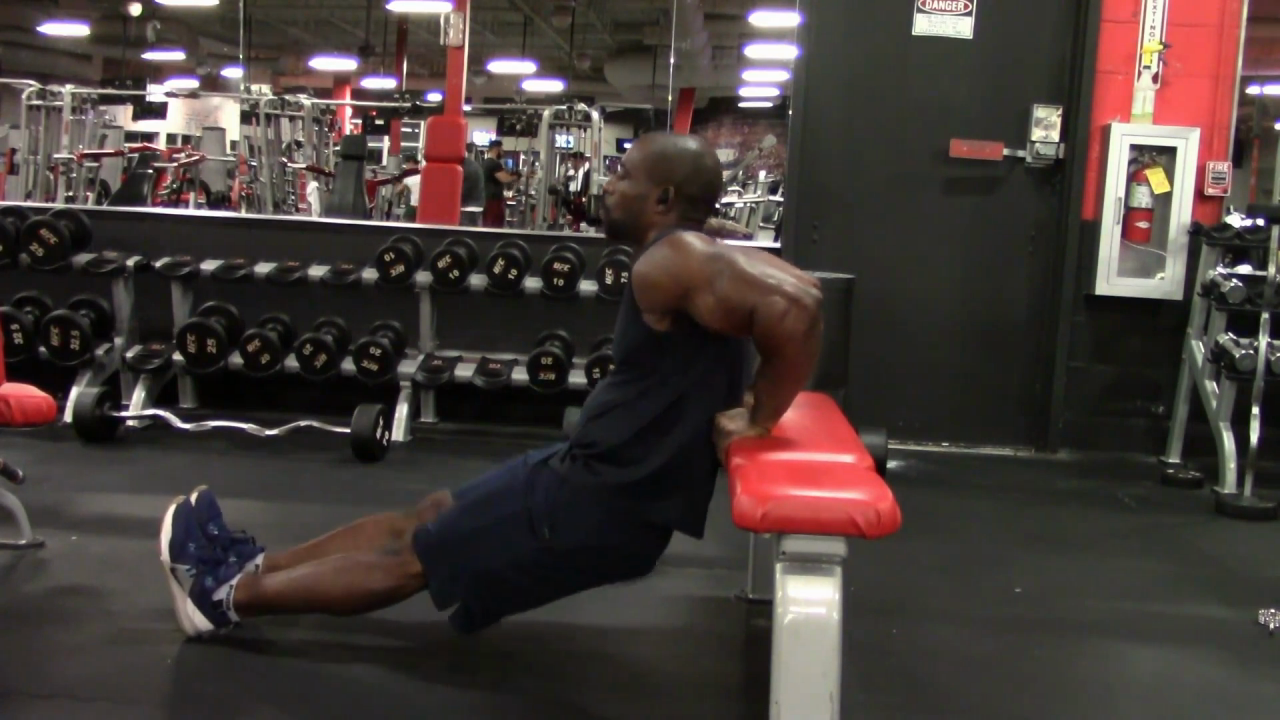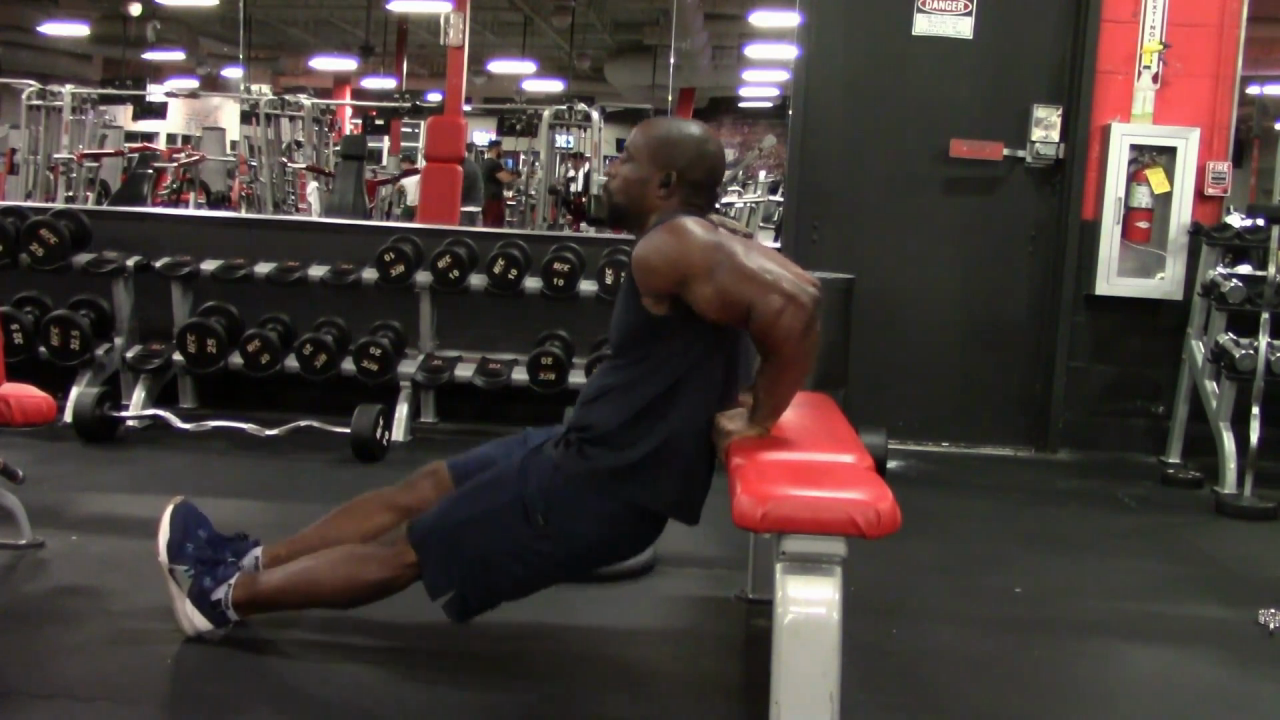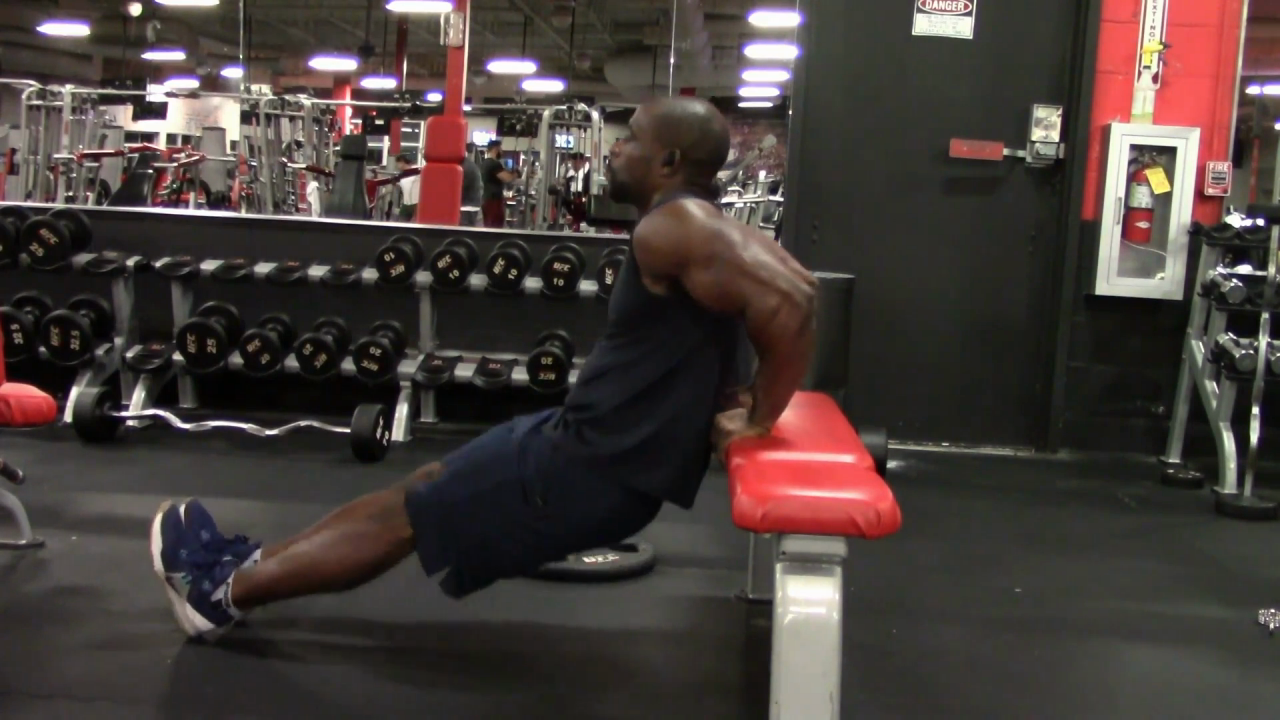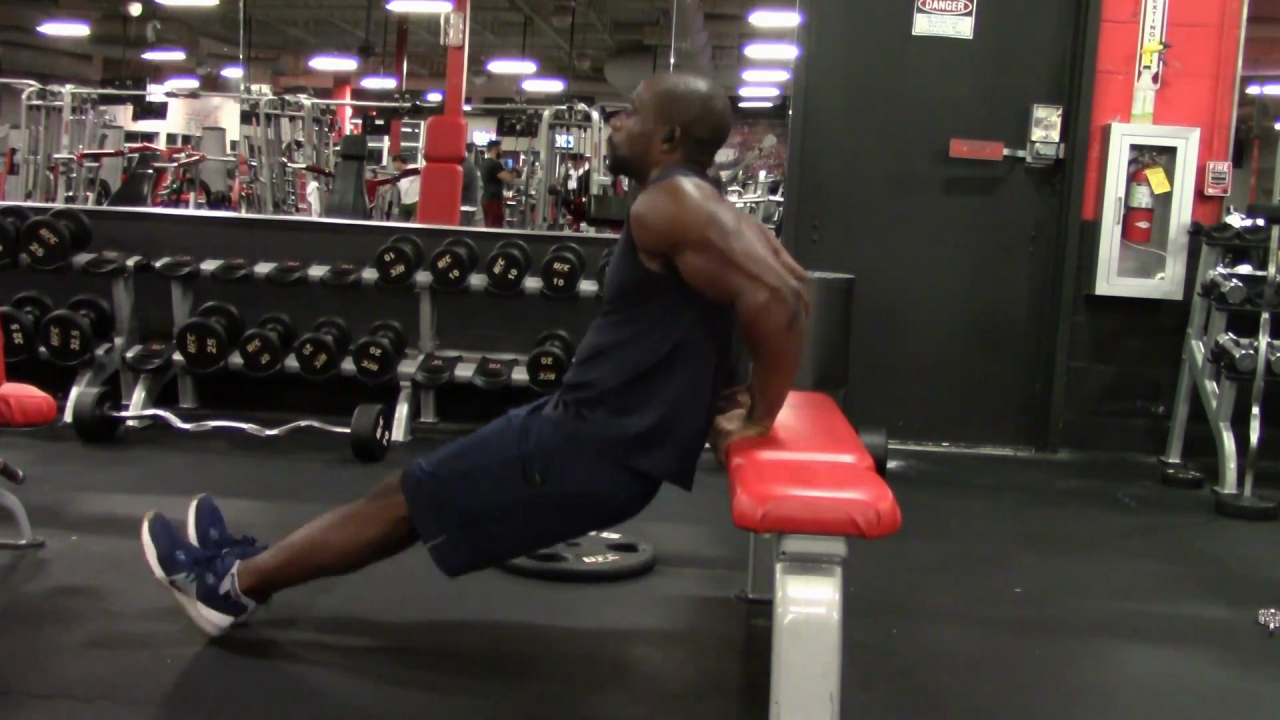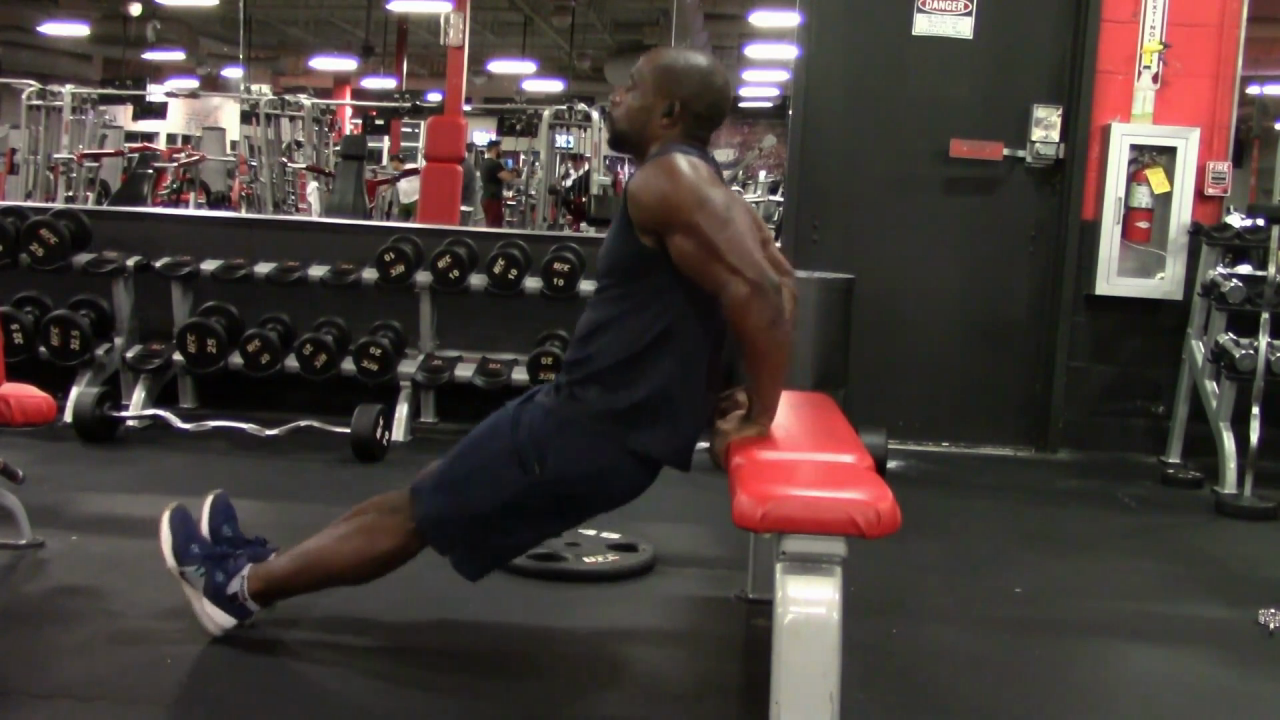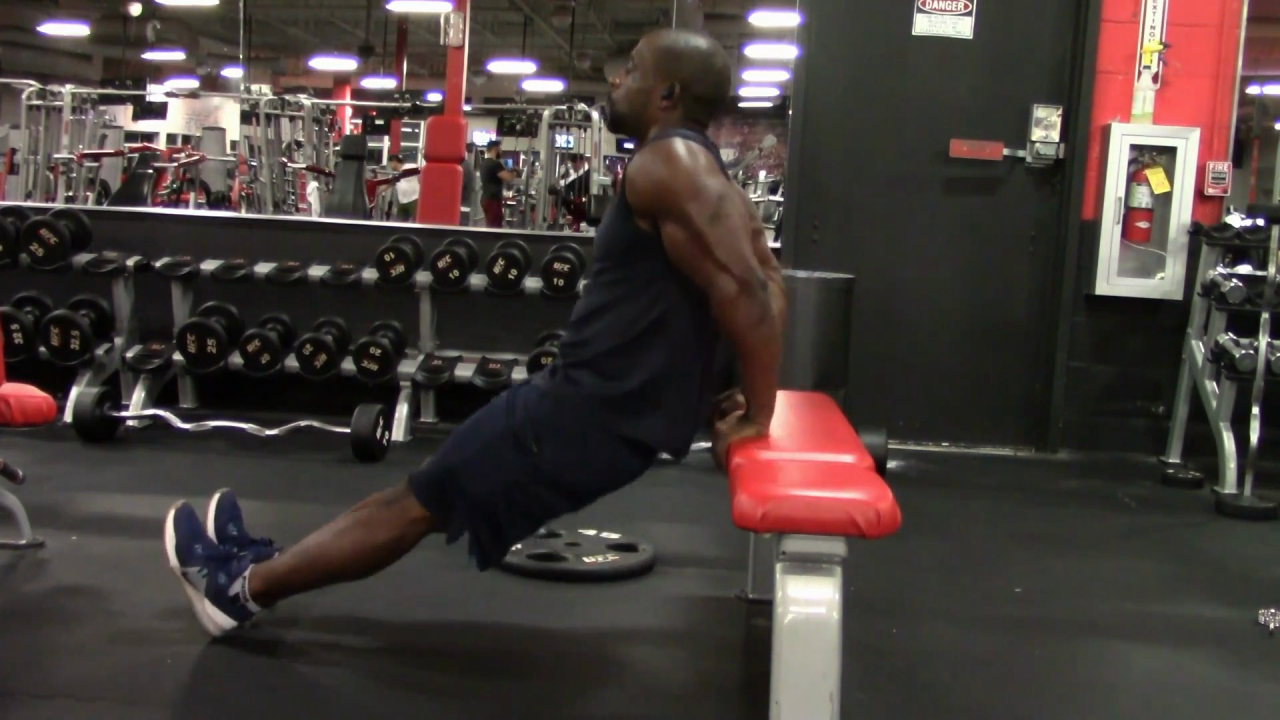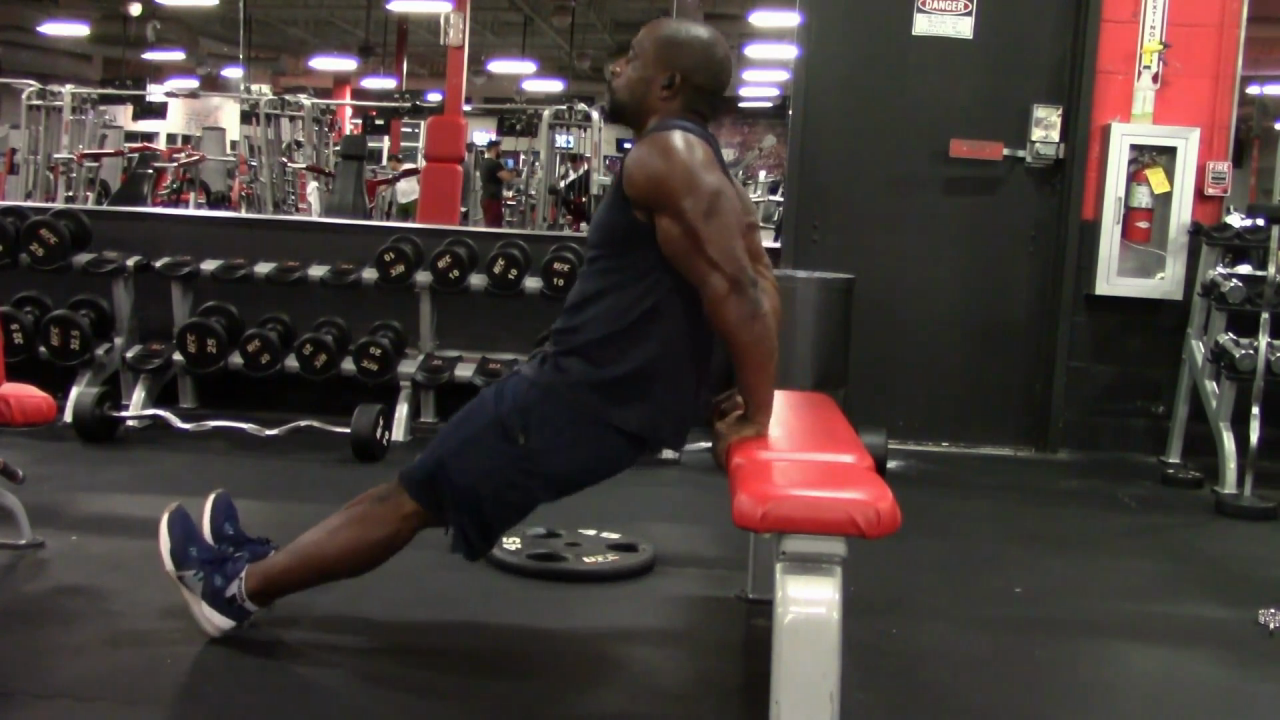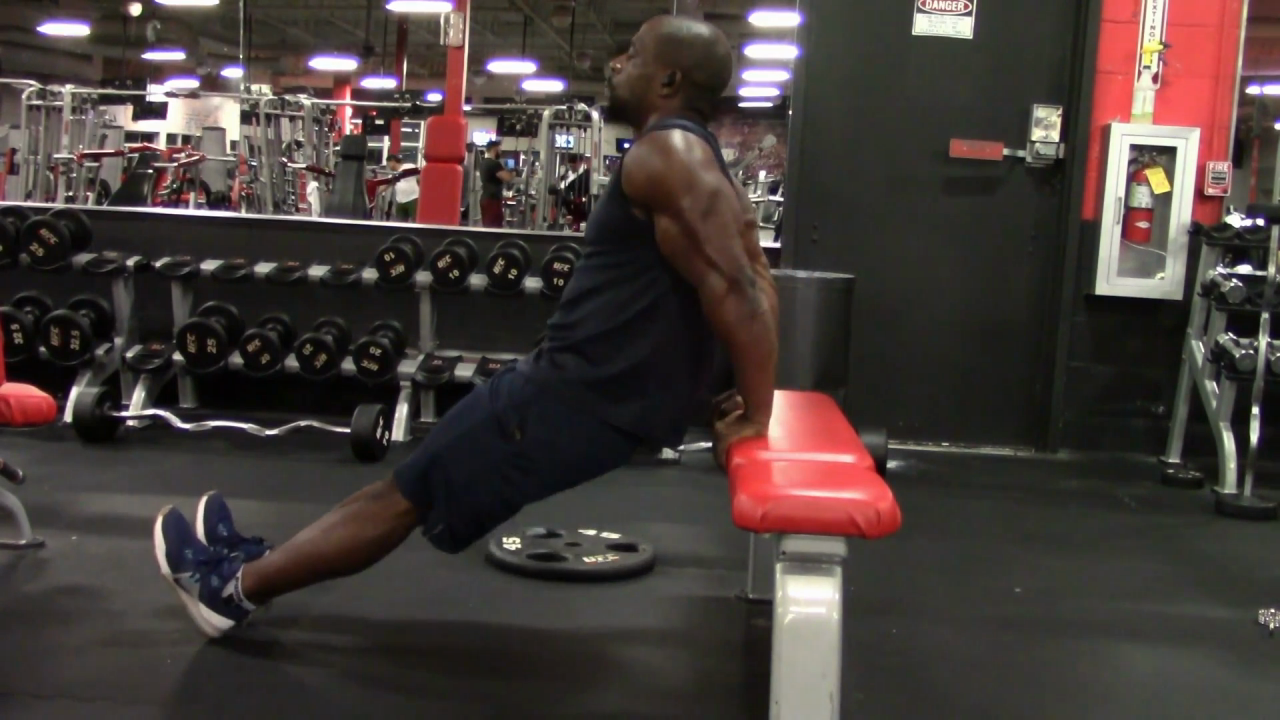
dt=0.1s
person 1, frame 1
left shoulder: (671, 263)
right shoulder: (700, 259)
left elbow: (797, 309)
right elbow: (797, 289)
left wrist: (759, 422)
right wrist: (751, 400)
left hip: (610, 504)
right hip: (597, 472)
left knee: (410, 557)
right knee: (431, 514)
left ankle: (226, 594)
right ankle: (251, 566)
person 1, frame 2
left shoulder: (672, 245)
right shoulder: (700, 241)
left elbow: (793, 308)
right elbow: (802, 288)
left wrist: (761, 420)
right wrist: (752, 399)
left hip: (602, 487)
right hip: (596, 454)
left knee: (406, 545)
right knee: (424, 489)
left ankle: (223, 595)
right ankle: (249, 559)
person 1, frame 3
left shoulder: (673, 228)
right shoulder: (701, 227)
left elbow: (788, 305)
right elbow: (796, 287)
left wrist: (760, 419)
right wrist: (752, 396)
left hip: (600, 471)
right hip: (590, 439)
left knee: (404, 520)
right knee: (425, 486)
left ankle: (223, 593)
right ankle: (251, 562)
person 1, frame 4
left shoulder: (672, 202)
right shoulder: (698, 205)
left elbow: (778, 301)
right elbow: (792, 284)
left wrist: (761, 419)
right wrist: (747, 398)
left hip: (601, 449)
right hip: (598, 425)
left knee: (407, 500)
right knee: (421, 488)
left ankle: (227, 584)
right ankle: (253, 563)
person 1, frame 5
left shoulder: (668, 180)
right shoulder: (697, 187)
left elbow: (758, 295)
right elbow: (770, 282)
left wrist: (759, 418)
right wrist: (749, 396)
left hip: (599, 430)
right hip: (597, 408)
left knee: (419, 514)
right knee: (428, 497)
left ankle: (240, 585)
right ankle: (261, 566)
person 1, frame 6
left shoulder: (669, 164)
right shoulder: (694, 170)
left elbow: (744, 293)
right elbow: (766, 280)
left wrist: (758, 420)
right wrist: (747, 399)
left hip: (593, 412)
right hip: (604, 398)
left knee: (419, 505)
right knee: (430, 490)
left ankle: (243, 588)
right ankle: (265, 565)
person 1, frame 7
left shoulder: (666, 157)
right shoulder: (693, 164)
left elbow: (733, 290)
right elbow: (757, 280)
left wrist: (755, 419)
right wrist: (745, 396)
left hip: (584, 401)
right hip: (598, 390)
left knee: (412, 498)
right knee: (420, 486)
left ankle: (240, 588)
right ankle: (262, 565)
person 1, frame 8
left shoulder: (666, 154)
right shoulder: (691, 159)
left elbow: (734, 290)
right elbow: (753, 277)
left wrist: (755, 419)
right wrist: (746, 397)
left hip: (579, 397)
right hip: (593, 384)
left knee: (407, 497)
right knee: (416, 483)
left ankle: (234, 588)
right ankle: (258, 563)
